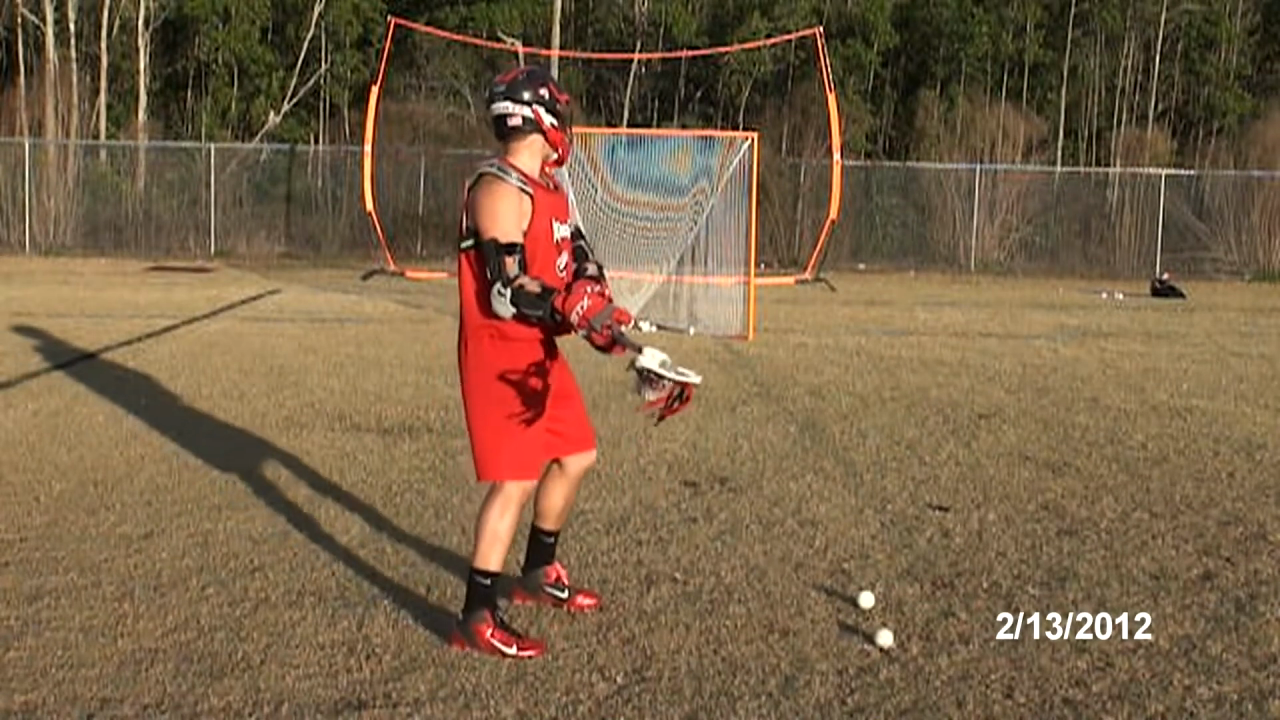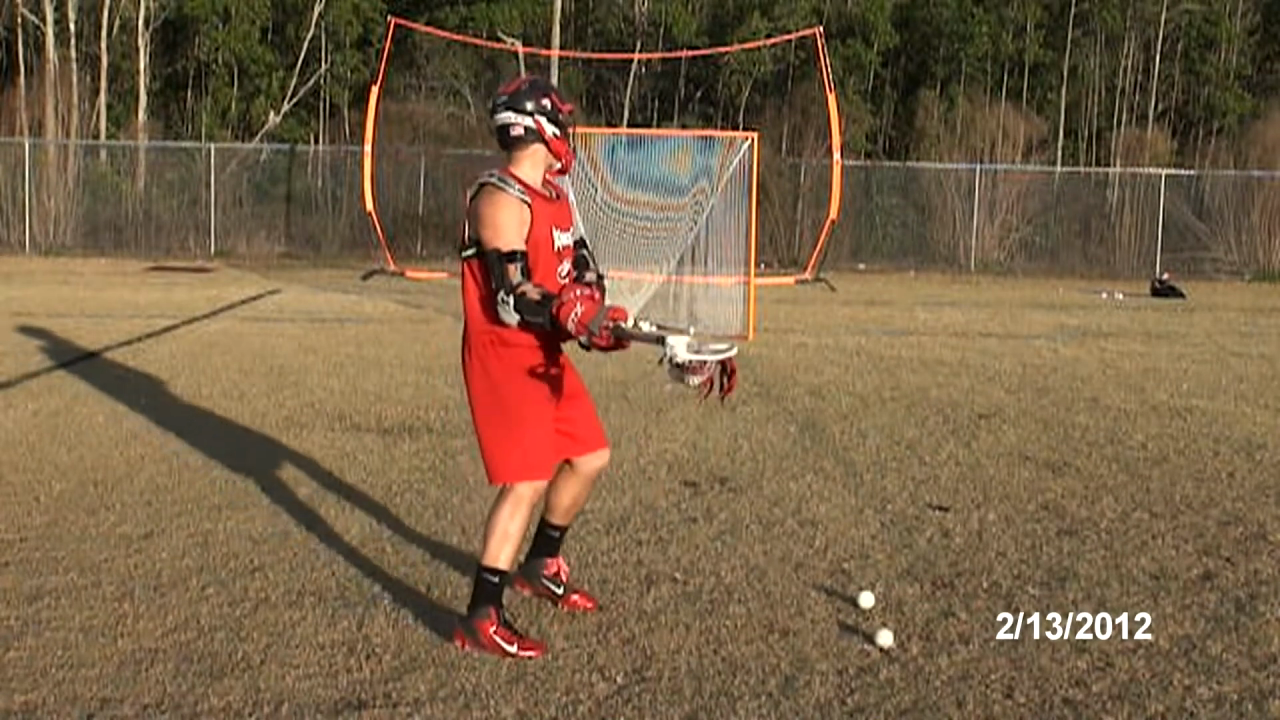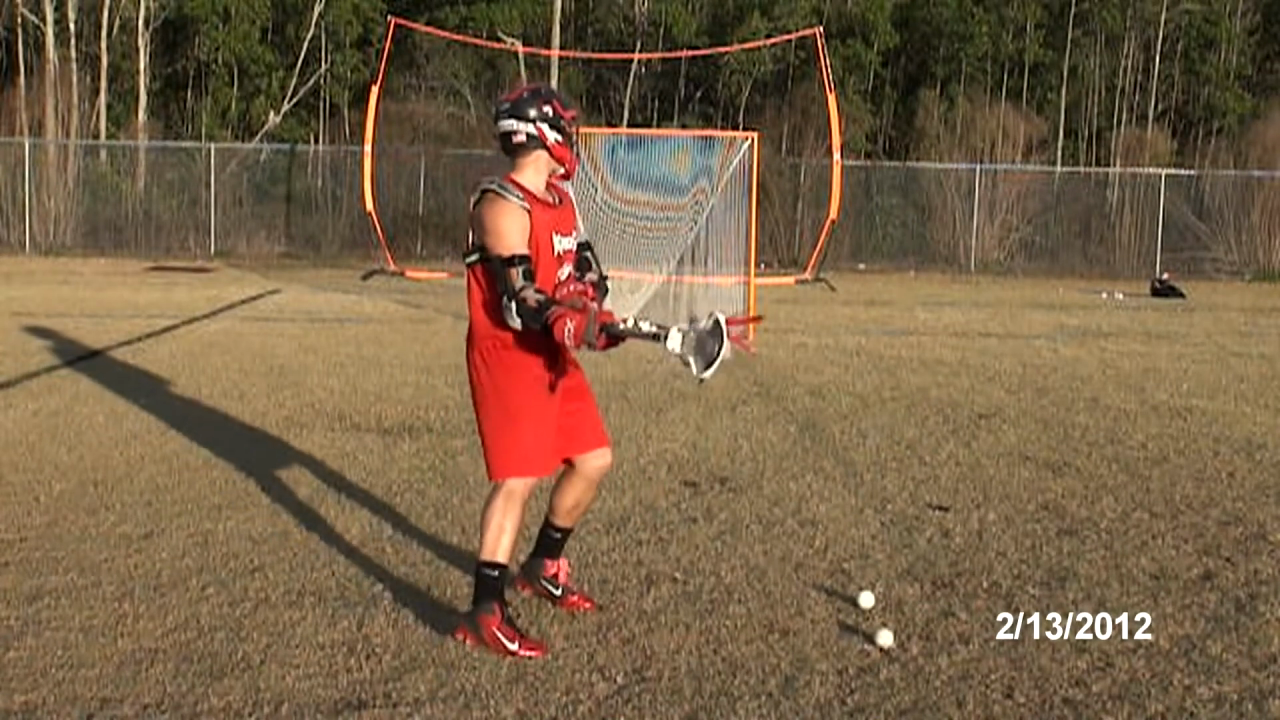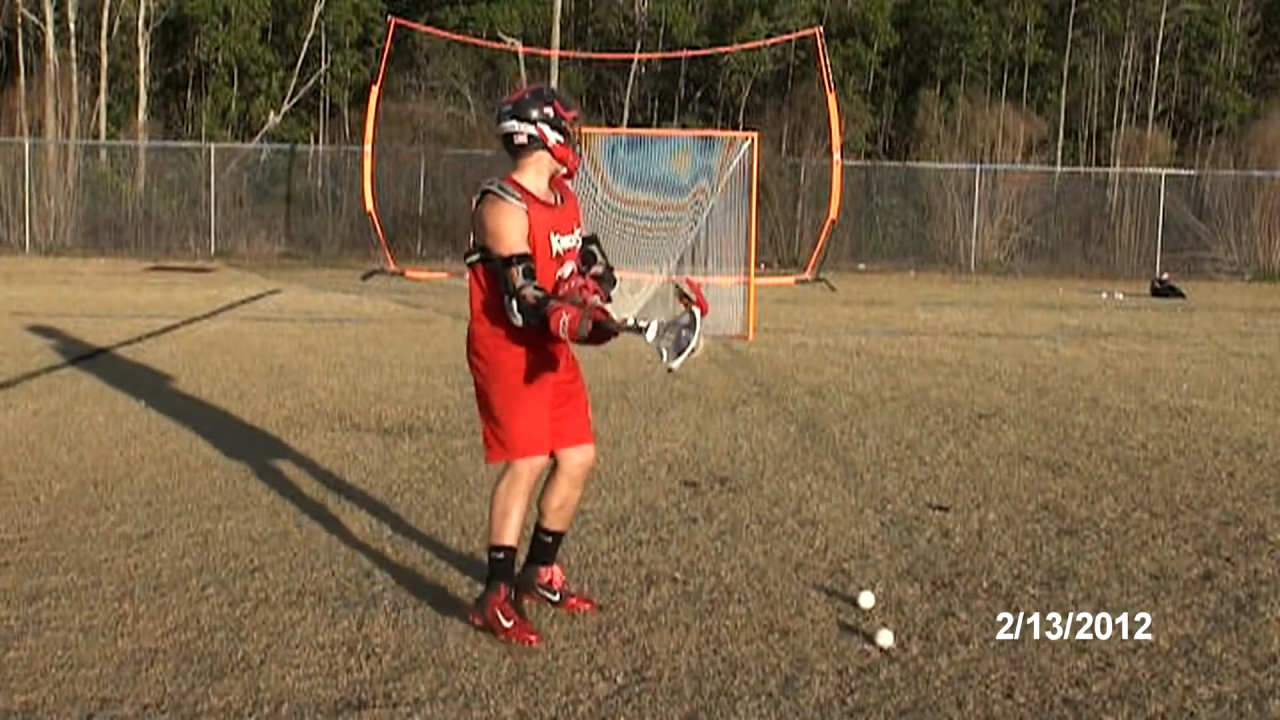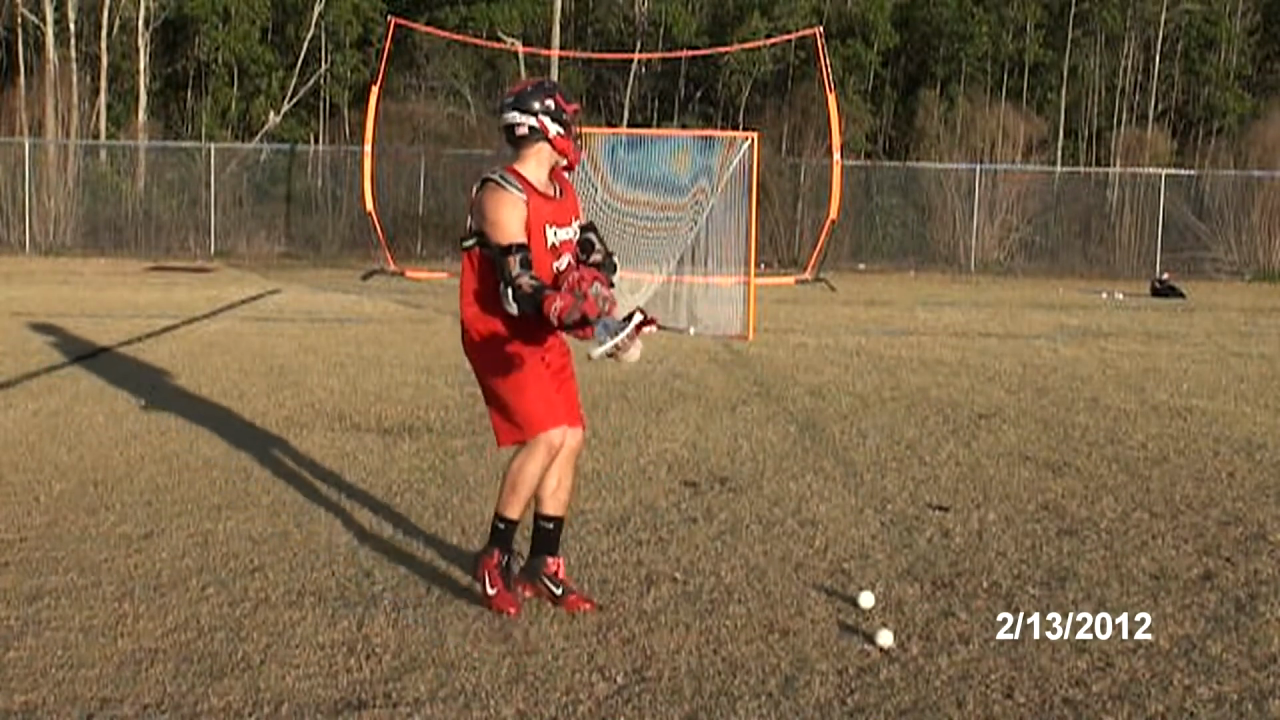
dt=0.3s
person 1, frame 1
left shoulder: (548, 187)
right shoulder: (499, 190)
left elbow: (575, 254)
right elbow: (502, 291)
left wrist: (591, 291)
right wrist: (571, 308)
left hip: (538, 349)
right hip: (497, 352)
left knee: (575, 457)
right knee: (517, 479)
left ankle: (539, 574)
right ankle: (477, 615)
person 1, frame 2
left shoulder: (554, 195)
right shoulder: (500, 200)
left elbow: (582, 264)
right elbow: (512, 297)
left wrist: (589, 297)
right wrist: (567, 313)
left hip: (544, 353)
right hip: (503, 355)
left knee: (589, 457)
right knee: (525, 481)
left ankle: (542, 565)
right ankle: (482, 617)
person 1, frame 3
left shoulder: (560, 200)
right shoulder: (502, 206)
left elbow: (587, 267)
right elbow: (517, 301)
left wrist: (584, 295)
right wrist: (560, 322)
left hip: (550, 355)
right hip: (508, 356)
left knee: (594, 459)
right knee: (518, 477)
left ankle: (544, 566)
right ankle: (486, 611)
person 1, frame 4
left shoulder: (565, 198)
right shoulder: (502, 206)
left elbow: (596, 262)
right elbow: (519, 298)
left wrist: (590, 288)
right wrist: (562, 318)
left hip: (551, 348)
right hip: (505, 349)
left knee: (578, 458)
right knee: (528, 459)
left ankle: (539, 572)
right ankle: (496, 592)
person 1, frame 5
left shoulder: (563, 190)
right shoulder: (501, 195)
left elbow: (595, 253)
right elbow: (515, 286)
left wrist: (590, 278)
right wrist: (558, 308)
left hip: (544, 334)
right hip: (499, 334)
left knee: (569, 441)
right knee: (549, 434)
left ankle: (543, 565)
right ankle: (495, 556)
